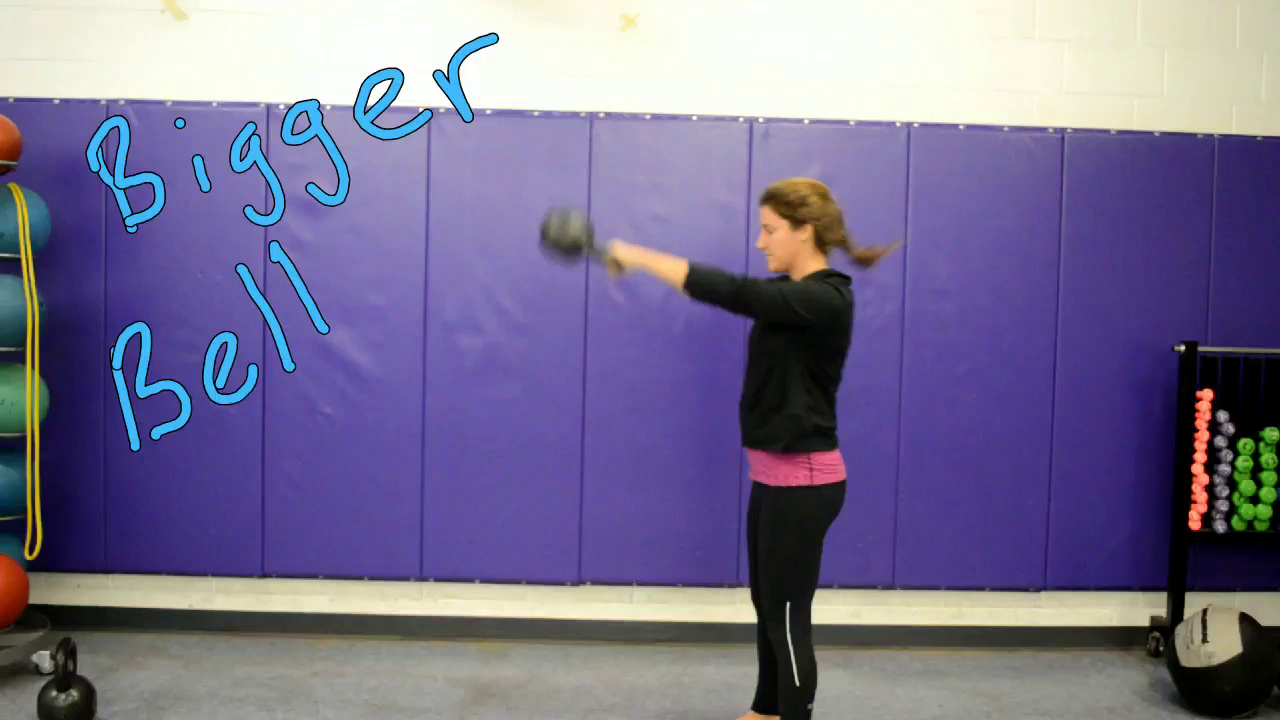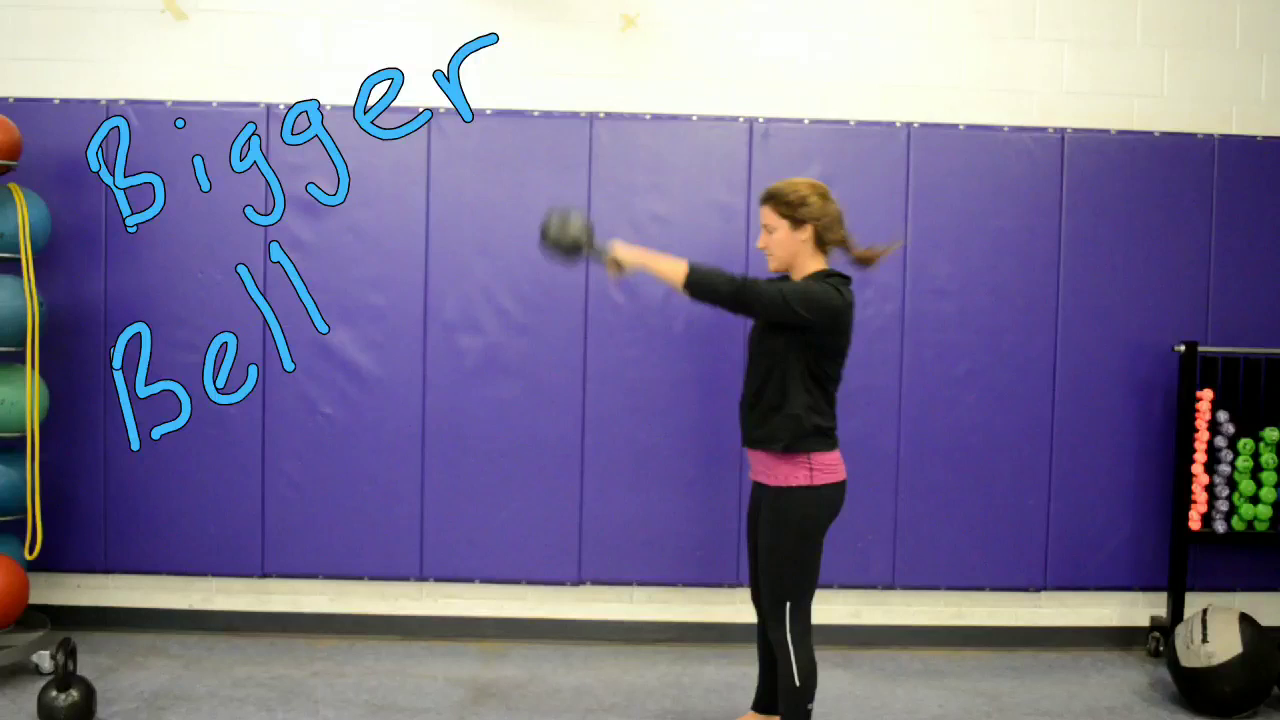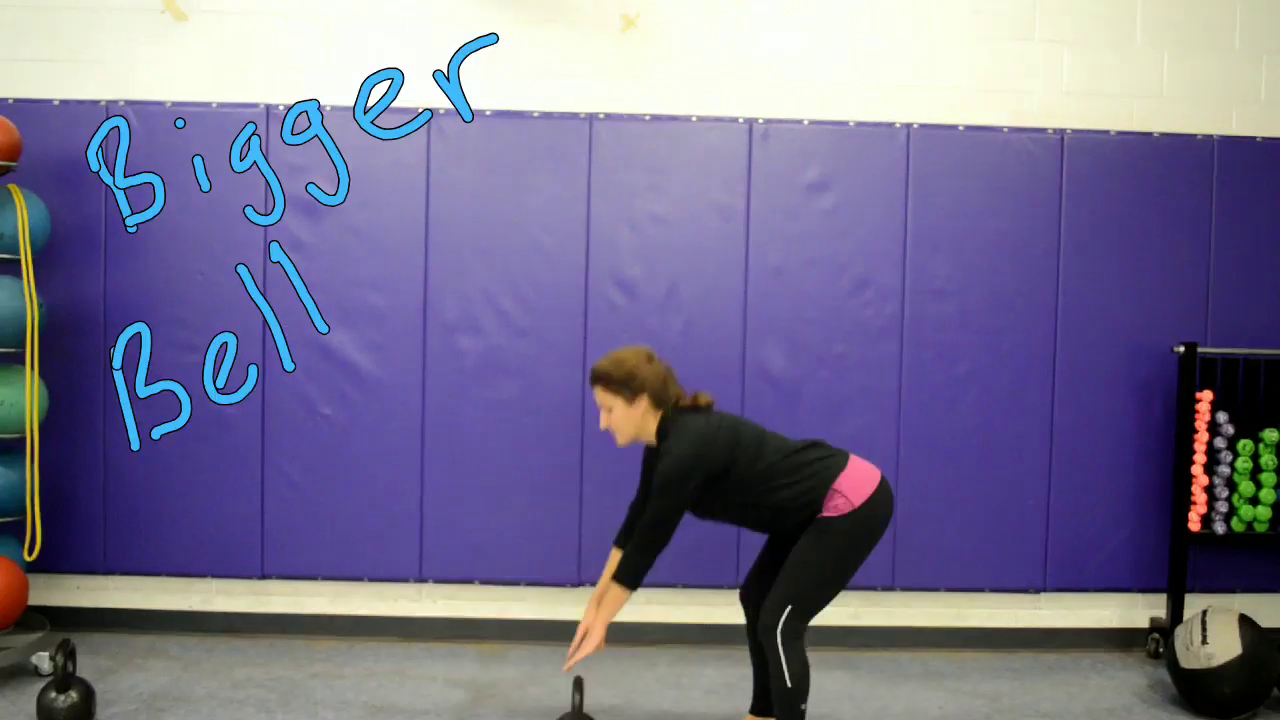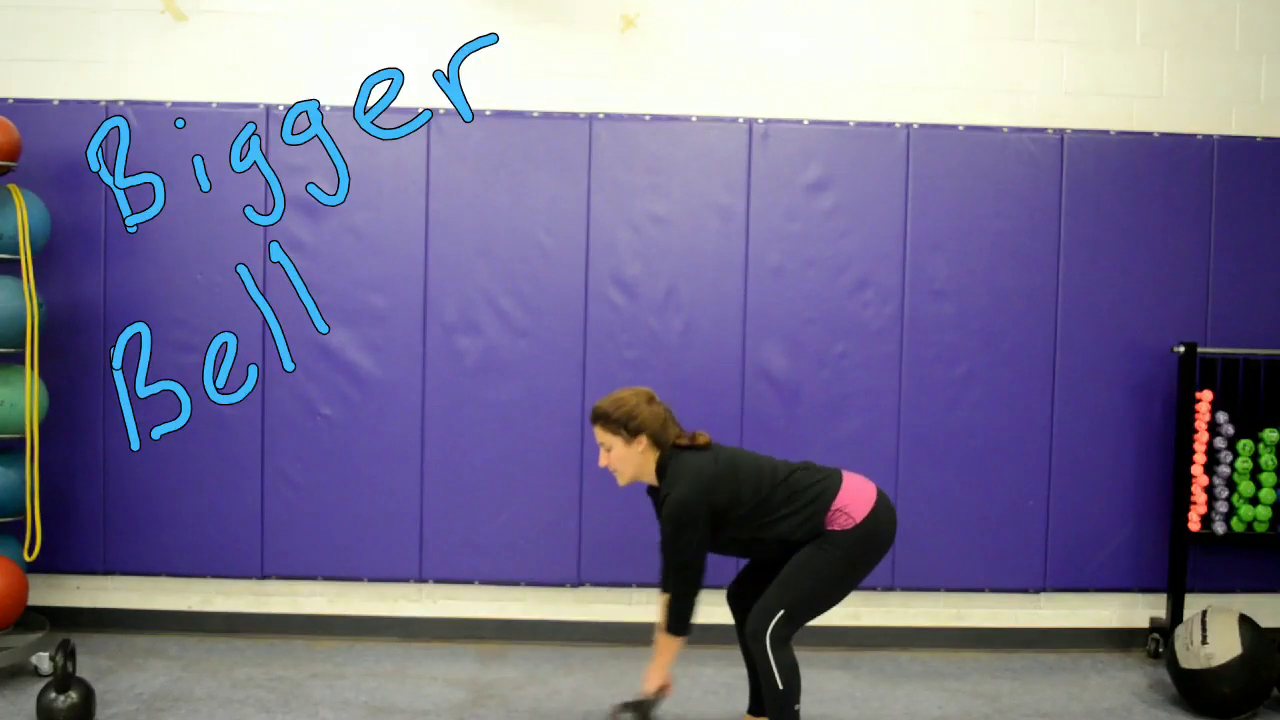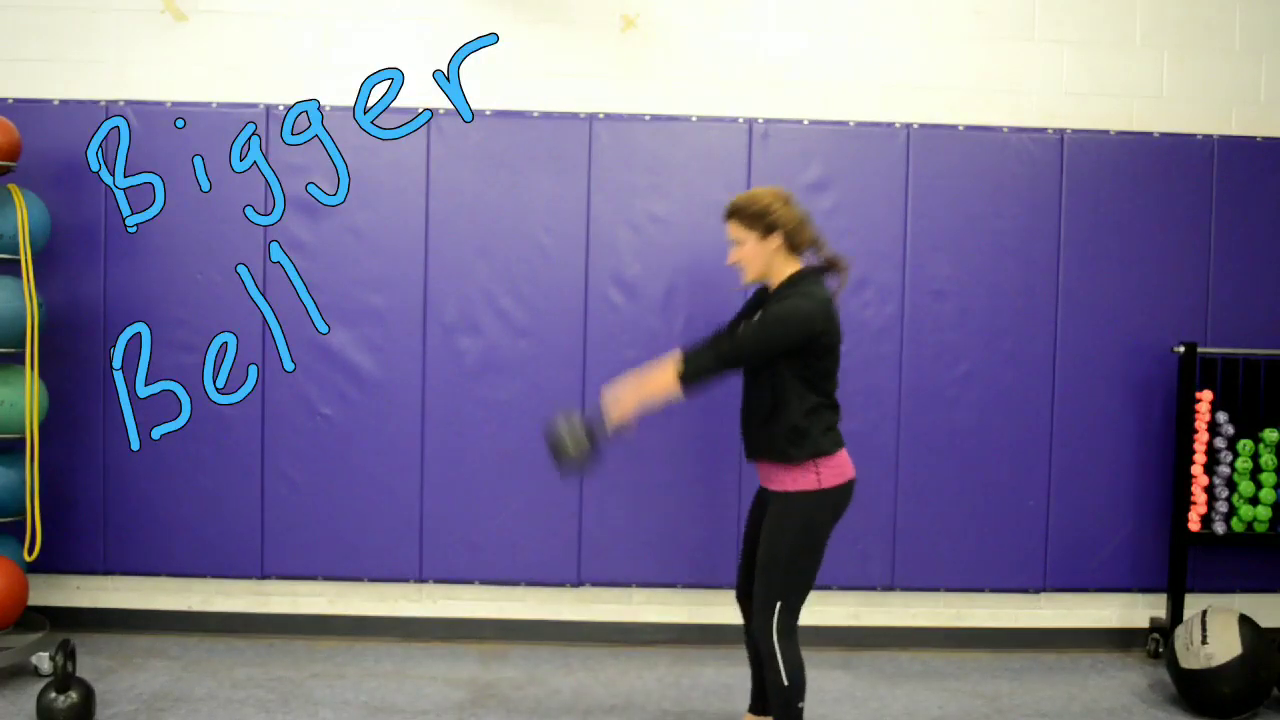
dt=1s
person 1, frame 1
left shoulder: (825, 300)
right shoulder: (788, 293)
left elbow: (733, 293)
right elbow: (737, 293)
left wrist: (641, 256)
right wrist: (640, 260)
left hip: (803, 481)
right hip: (775, 474)
left knee: (787, 617)
right knee: (767, 603)
person 1, frame 2
left shoulder: (825, 300)
right shoulder: (790, 293)
left elbow: (733, 293)
right elbow: (738, 293)
left wrist: (640, 256)
right wrist: (640, 260)
left hip: (803, 481)
right hip: (773, 475)
left knee: (787, 617)
right knee: (767, 603)
person 1, frame 3
left shoulder: (686, 451)
right shoulder: (671, 440)
left elbow: (647, 544)
right elbow: (636, 528)
left wrist: (601, 623)
right wrist: (595, 606)
left hip: (853, 505)
right hip: (829, 502)
left knee: (779, 622)
right knee: (757, 599)
person 1, frame 4
left shoulder: (686, 490)
right shoulder: (674, 474)
left elbow: (685, 584)
right elbow: (678, 574)
left wrist: (660, 667)
right wrist: (661, 654)
left hip: (856, 522)
right hip: (829, 515)
left knee: (767, 627)
right knee: (744, 599)
person 1, frame 5
left shoulder: (805, 308)
right shoulder: (775, 301)
left elbow: (719, 361)
right elbow: (708, 352)
left wrist: (632, 400)
right wrist: (633, 389)
left hip: (813, 485)
right hip: (784, 479)
left knee: (773, 618)
right knee: (752, 599)
